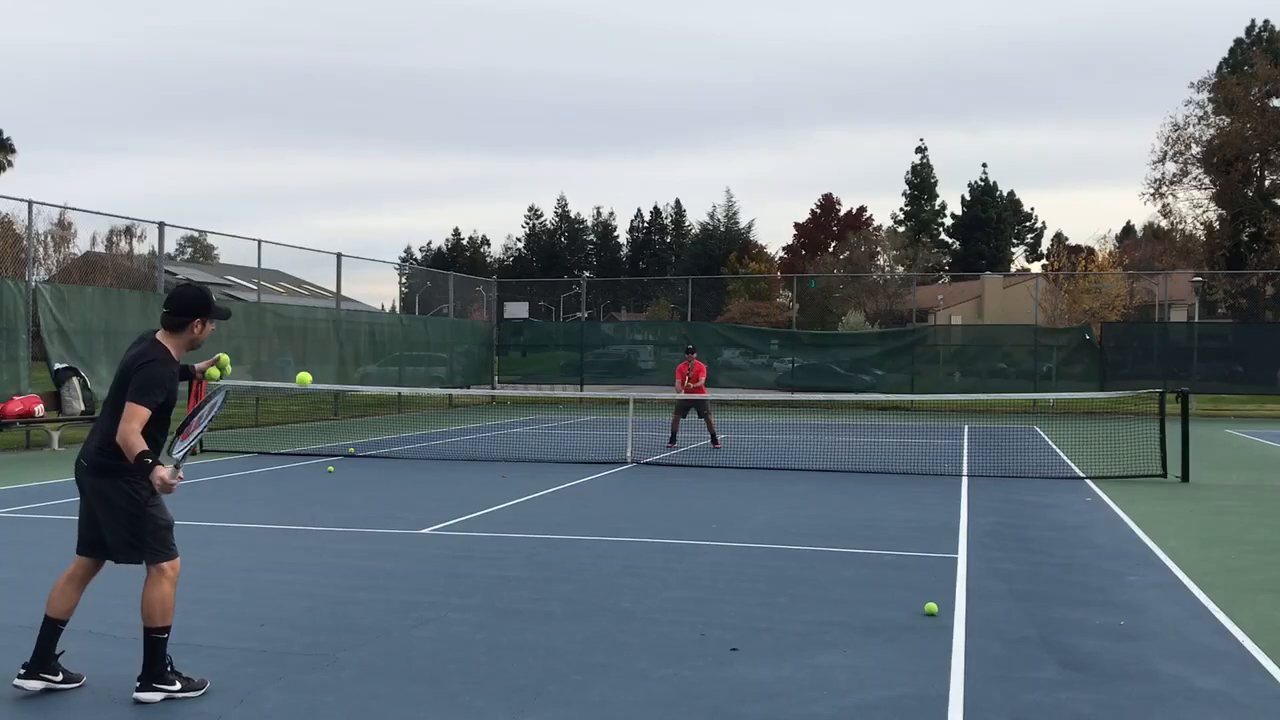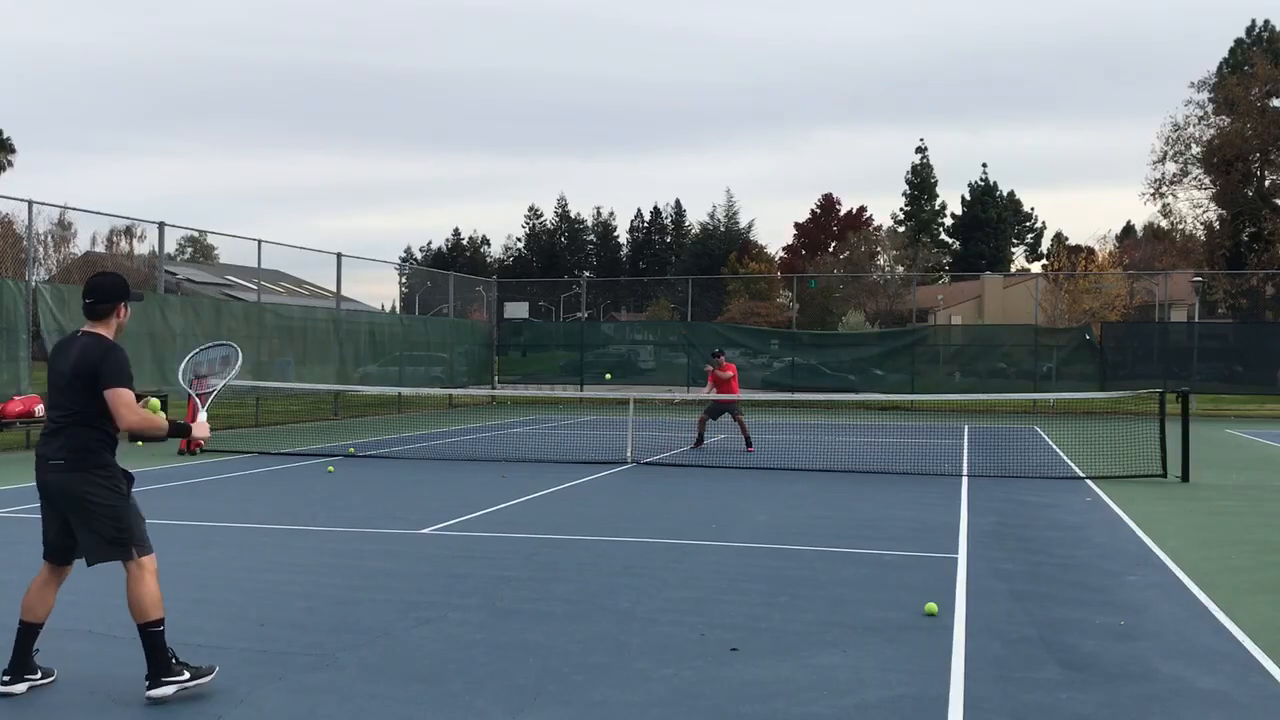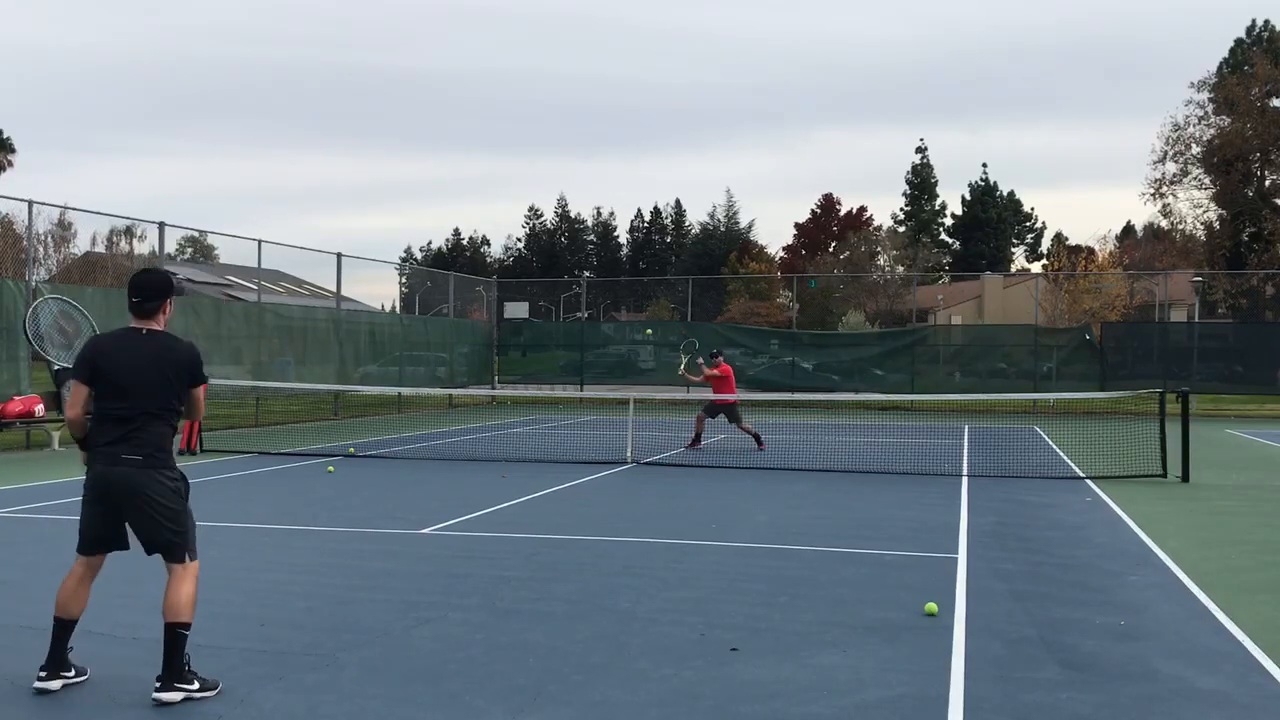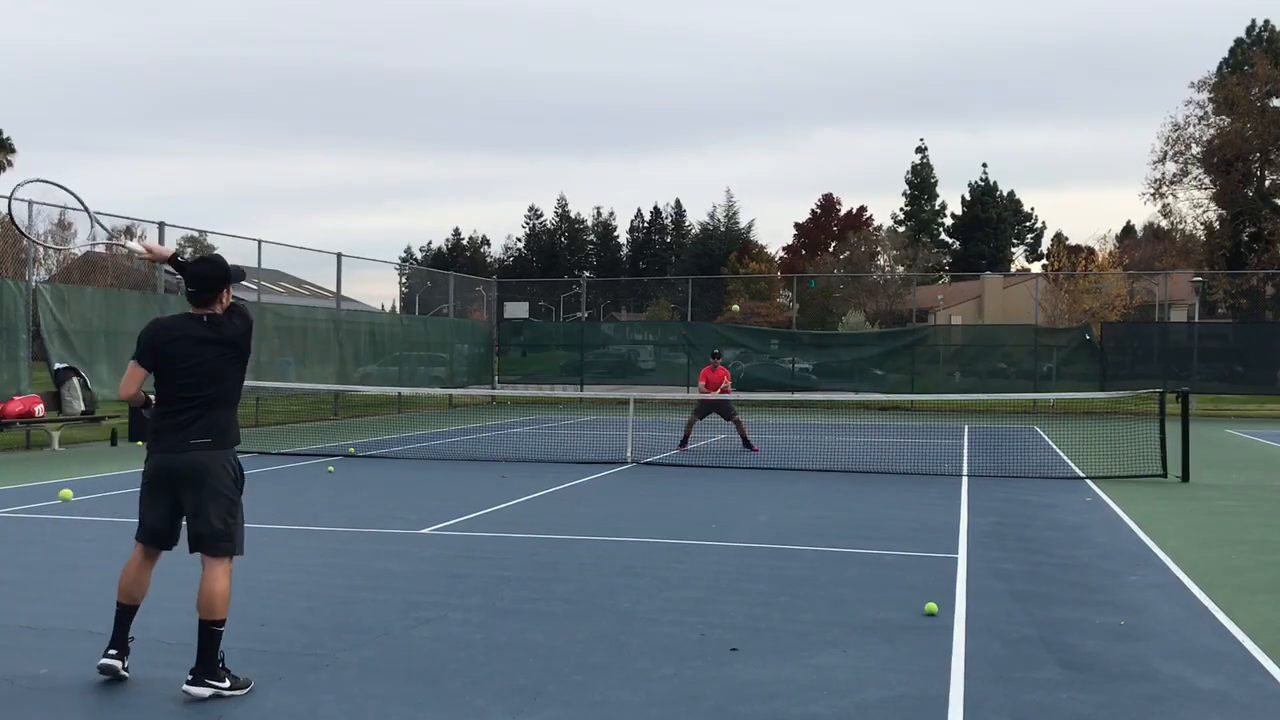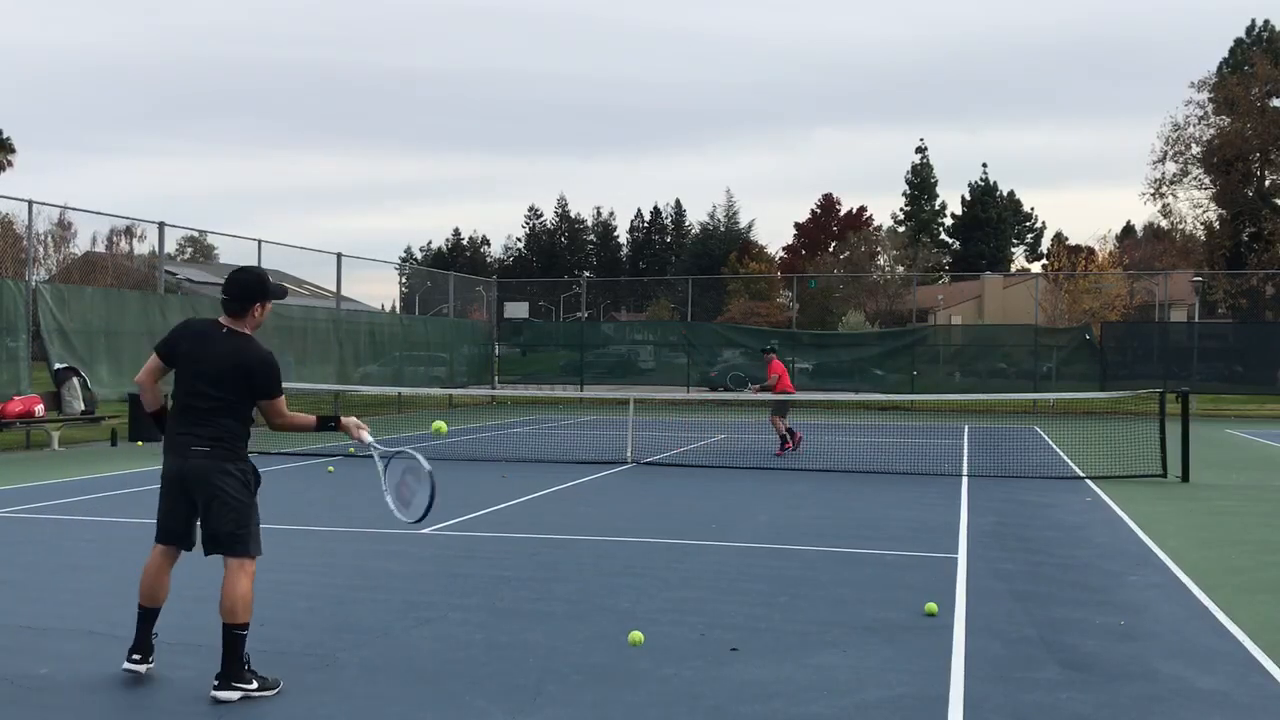
dt=1s
person 1, frame 1
left shoulder: (153, 345)
right shoulder: (157, 367)
right elbow: (127, 432)
left wrist: (195, 372)
right wrist: (150, 467)
left hip: (98, 471)
right hip: (120, 476)
left knee: (85, 564)
right knee: (165, 566)
left ankle: (39, 665)
right ankle: (156, 676)
person 1, frame 2
left shoulder: (63, 348)
right shoulder: (108, 353)
right elbow: (128, 419)
left wrist: (120, 410)
right wrist: (183, 429)
left hip: (51, 471)
right hip: (91, 473)
left knee: (54, 567)
right knee: (141, 563)
right ankle: (163, 670)
person 1, frame 3
left shoulder: (96, 347)
right shoulder: (184, 353)
left elbow: (74, 414)
right elbow: (195, 412)
left hip: (103, 469)
right hip: (152, 472)
left knee: (86, 563)
right knee: (184, 567)
left ankle: (54, 664)
right ankle: (173, 675)
person 1, frame 4
left shoulder: (158, 331)
right shoulder: (238, 327)
left elbow: (127, 392)
right elbow: (228, 304)
right wrist: (172, 257)
left hip: (163, 455)
right hip: (212, 459)
left knee: (146, 550)
right knee: (218, 561)
left ankle: (116, 647)
right ankle: (206, 671)
person 1, frame 5
left shoulder: (188, 331)
right shoulder: (258, 359)
left elbow: (144, 381)
right elbow: (280, 420)
left wrist: (163, 421)
right wrist: (335, 423)
left hip: (178, 458)
right hip: (222, 465)
left knee: (165, 549)
right knee: (240, 563)
left ankle: (140, 649)
right ankle: (232, 674)
